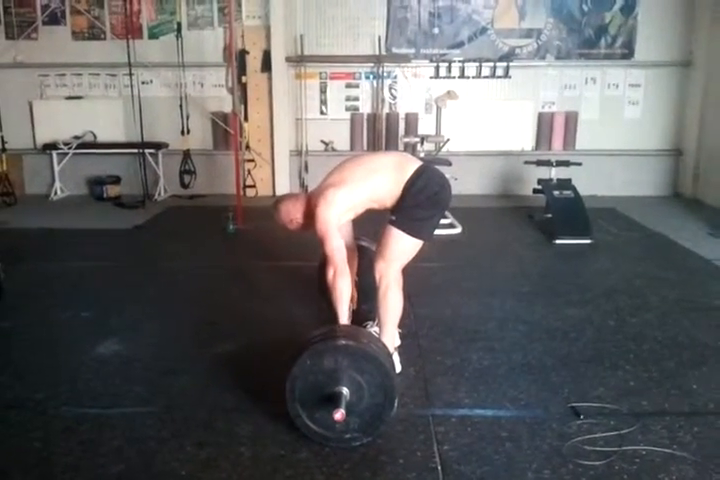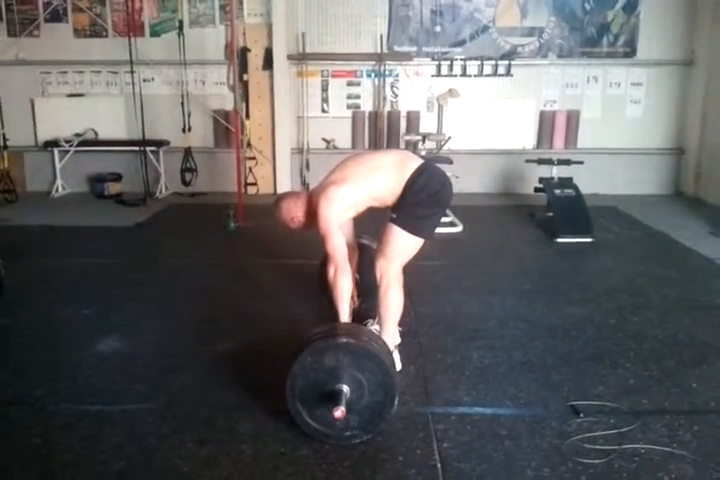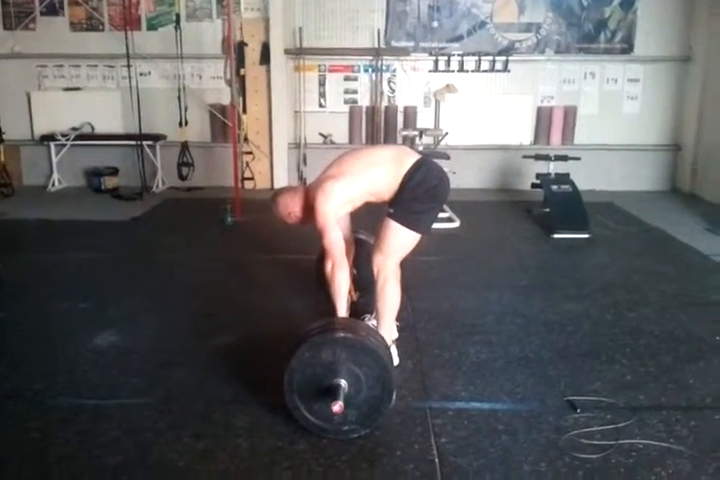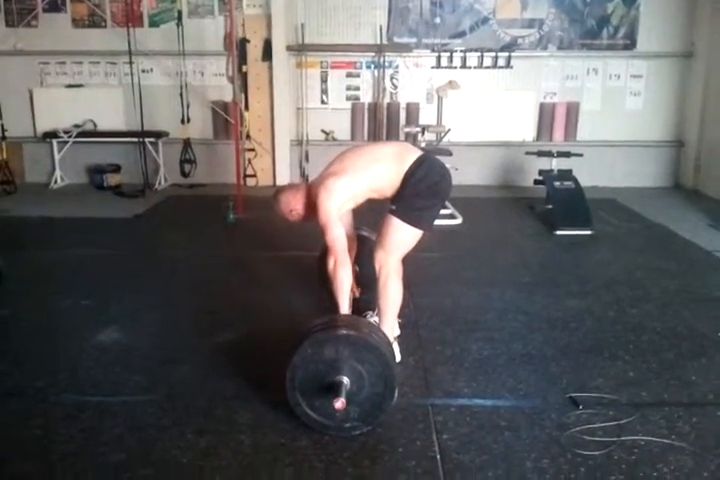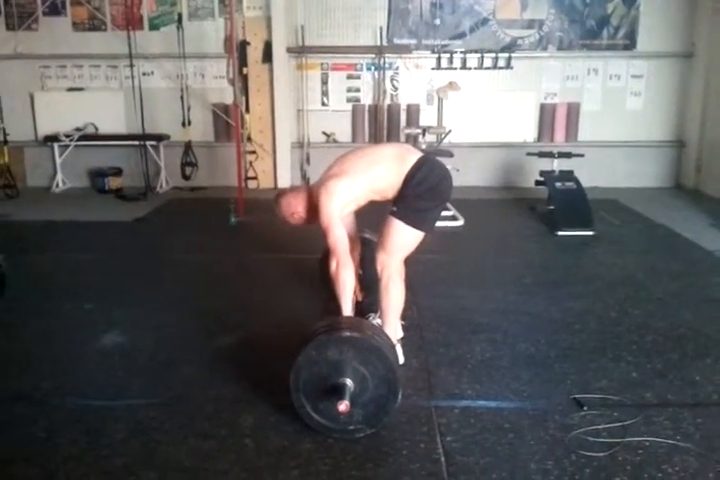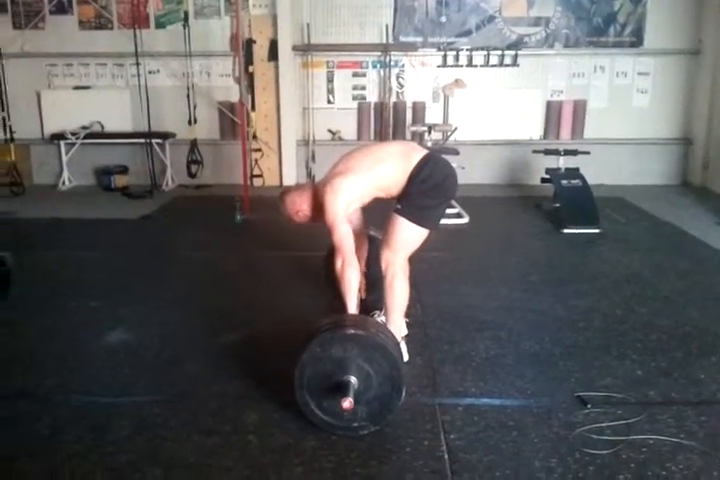
dt=0.1s
person 1, frame 1
left shoulder: (323, 211)
right shoulder: (328, 197)
left elbow: (337, 270)
right elbow: (348, 247)
left wrist: (343, 327)
right wrist: (351, 287)
left hip: (424, 190)
right hip: (422, 179)
left knee: (385, 271)
right knee: (387, 265)
right ankle: (386, 329)
person 1, frame 2
left shoulder: (325, 208)
right shoulder: (330, 195)
left elbow: (338, 268)
right elbow: (349, 245)
left wrist: (344, 325)
right wrist: (351, 285)
left hip: (425, 188)
right hip: (424, 178)
left knee: (386, 269)
right knee: (388, 263)
left ankle: (387, 352)
right ankle: (387, 328)
person 1, frame 3
left shoulder: (322, 203)
right shoulder: (326, 190)
left elbow: (336, 263)
right elbow: (346, 240)
left wrist: (341, 319)
right wrist: (348, 280)
left hip: (423, 184)
right hip: (422, 173)
left knee: (383, 264)
right knee: (385, 259)
right ankle: (384, 323)
person 1, frame 4
left shoulder: (324, 200)
right shoulder: (329, 187)
left elbow: (338, 260)
right elbow: (348, 238)
left wrist: (344, 317)
right wrist: (350, 278)
left hip: (424, 180)
right hip: (423, 169)
left knee: (385, 260)
right knee: (388, 255)
left ankle: (387, 343)
right ankle: (386, 319)
person 1, frame 5
left shoulder: (326, 202)
right shoulder: (330, 190)
left elbow: (341, 262)
right elbow: (351, 240)
left wrist: (347, 319)
right wrist: (354, 278)
left hip: (424, 182)
right hip: (424, 171)
left knee: (387, 262)
right knee: (389, 257)
right ankle: (389, 322)
person 1, frame 6
left shoulder: (331, 200)
right shoulder: (335, 187)
left elbow: (346, 259)
right elbow: (358, 235)
left wrist: (352, 317)
right wrist: (359, 275)
left hip: (430, 179)
right hip: (429, 168)
left knee: (391, 260)
right knee: (394, 253)
right ankle: (394, 319)
